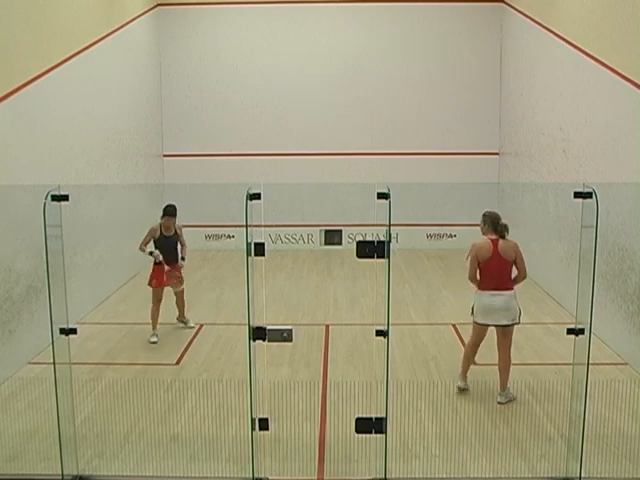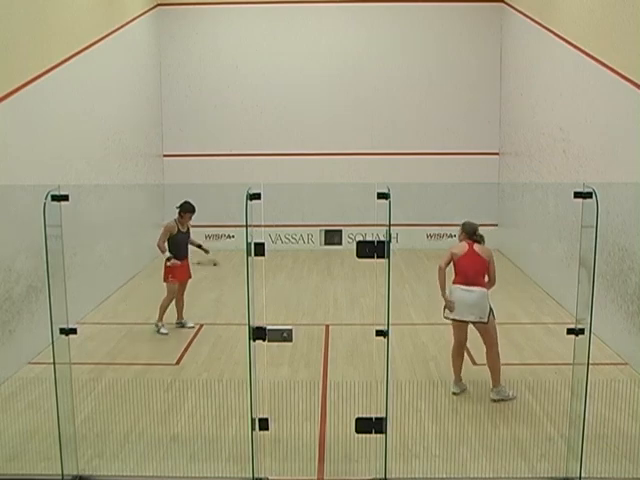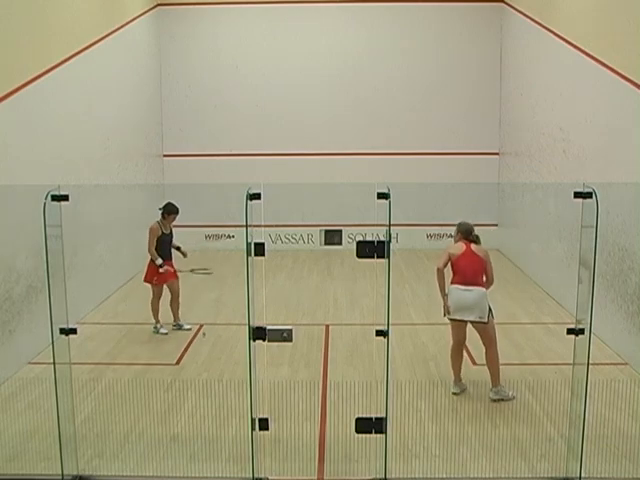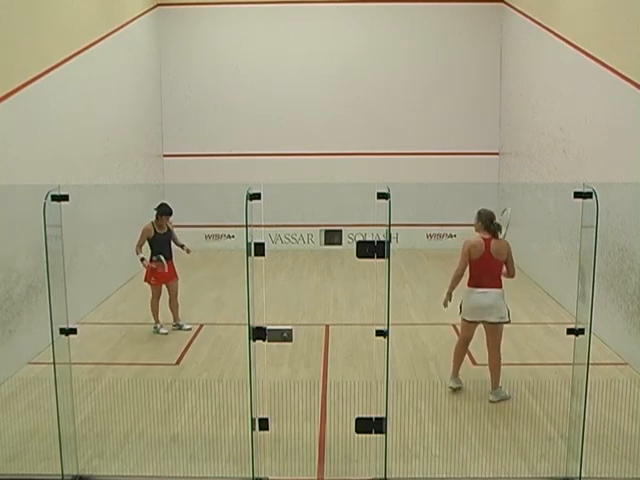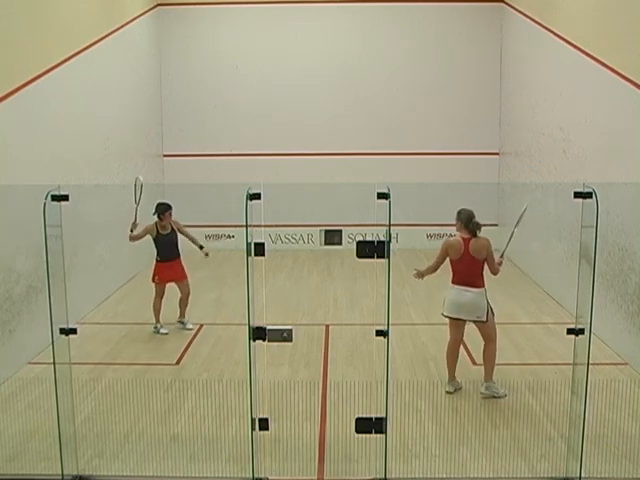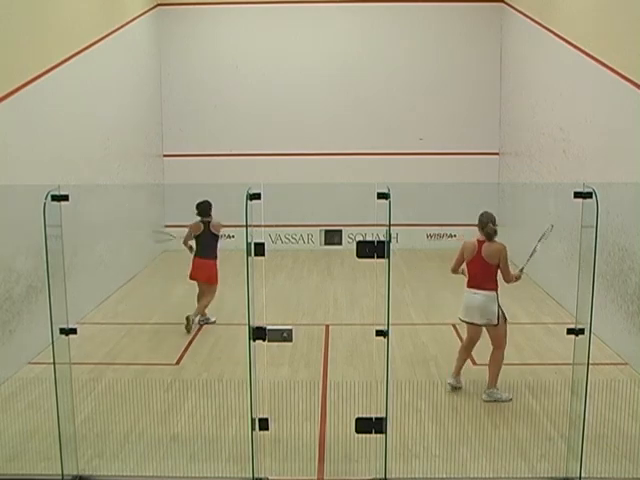
dt=0.7s
person 1, frame 1
left shoulder: (478, 246)
right shoulder: (512, 246)
left elbow: (471, 277)
right elbow: (523, 274)
left hip: (484, 299)
right hip: (506, 300)
left knee: (474, 341)
right knee: (504, 349)
left ankle: (462, 378)
right ankle: (503, 392)
person 1, frame 2
left shoulder: (455, 248)
right shoulder: (486, 251)
left elbow: (441, 267)
right elbow: (492, 281)
left wrist: (444, 294)
left hip: (458, 294)
right hip: (478, 297)
left knee: (459, 342)
right knee: (491, 344)
left ankle: (457, 383)
right ankle: (497, 389)
person 1, frame 3
left shoulder: (452, 249)
right shoulder: (483, 251)
left elbow: (439, 268)
right elbow: (490, 280)
left wrist: (444, 297)
left hip: (457, 294)
right hip: (477, 296)
left knee: (458, 342)
right knee: (490, 345)
left ankle: (457, 383)
right ankle: (496, 389)
person 1, frame 4
left shoulder: (470, 243)
right shoulder: (504, 245)
left elbow: (460, 271)
right elbow: (511, 274)
left wrist: (449, 293)
left hip: (473, 296)
right hip: (495, 298)
left knee: (463, 339)
right knee: (494, 347)
left ankle: (454, 378)
right ankle: (495, 390)
person 1, frame 5
left shoulder: (450, 243)
right shoulder: (484, 243)
left elbow: (434, 267)
right elbow: (494, 271)
left wrist: (422, 273)
right wrist: (498, 263)
left hip: (456, 295)
right hip: (477, 297)
left knee: (455, 340)
right knee: (490, 340)
left ankle: (451, 382)
right ankle: (488, 384)
person 1, frame 6
left shoulder: (467, 245)
right shoulder: (499, 248)
left elbow: (454, 269)
right elbow: (507, 278)
right wrist: (516, 277)
left hip: (469, 297)
right hip: (488, 299)
left knee: (470, 339)
right knee: (499, 345)
left ankle: (454, 377)
right ankle: (490, 390)
person 2, frame 1
left shoulder: (178, 228)
right shoulder: (155, 230)
left elbow: (183, 246)
right elbow: (141, 246)
left wrist: (182, 259)
right wrist: (151, 253)
left hip: (175, 268)
right hip: (159, 269)
left knee: (180, 295)
right knee: (156, 302)
left ankle: (181, 317)
right ankle: (154, 332)
person 2, frame 2
left shoulder: (187, 224)
right shoulder: (171, 226)
right elbow: (160, 243)
left wrist: (200, 246)
right wrist: (169, 258)
left hip: (184, 263)
right hip: (173, 265)
left knee: (180, 293)
right knee: (171, 295)
left ankle: (180, 320)
right ankle: (159, 322)
person 2, frame 3
left shoulder: (169, 226)
right shoulder: (155, 228)
right elbow: (151, 250)
left wrist: (179, 248)
right wrist: (161, 265)
left hip: (169, 264)
right hip: (157, 266)
left knee: (176, 294)
right knee: (157, 296)
left ankle: (177, 322)
right ankle: (157, 325)
person 2, frame 4
left shoulder: (169, 225)
right shoulder: (148, 228)
left elbow: (174, 239)
right elbow: (138, 247)
left wrist: (183, 246)
right wrist: (142, 259)
left hip: (169, 264)
right hip: (156, 266)
left knee: (174, 294)
right knee: (156, 296)
left ankle: (177, 322)
right ankle: (157, 325)
person 2, frame 5
left shoulder: (174, 224)
right shoulder: (151, 228)
left elbow: (188, 235)
right elbow: (132, 239)
left wrist: (201, 247)
right wrist: (132, 230)
left hip: (176, 263)
right hip: (161, 266)
left knee: (186, 292)
right knee: (159, 296)
left ankle: (182, 319)
right ankle: (157, 324)
person 2, frame 6
left shoulder: (194, 226)
right shoulder: (217, 224)
left elbow: (185, 242)
left wrist: (190, 247)
left hip: (197, 261)
right hip: (210, 263)
left knee: (202, 291)
right knee: (209, 296)
left ankle: (203, 316)
right ankle: (193, 317)
